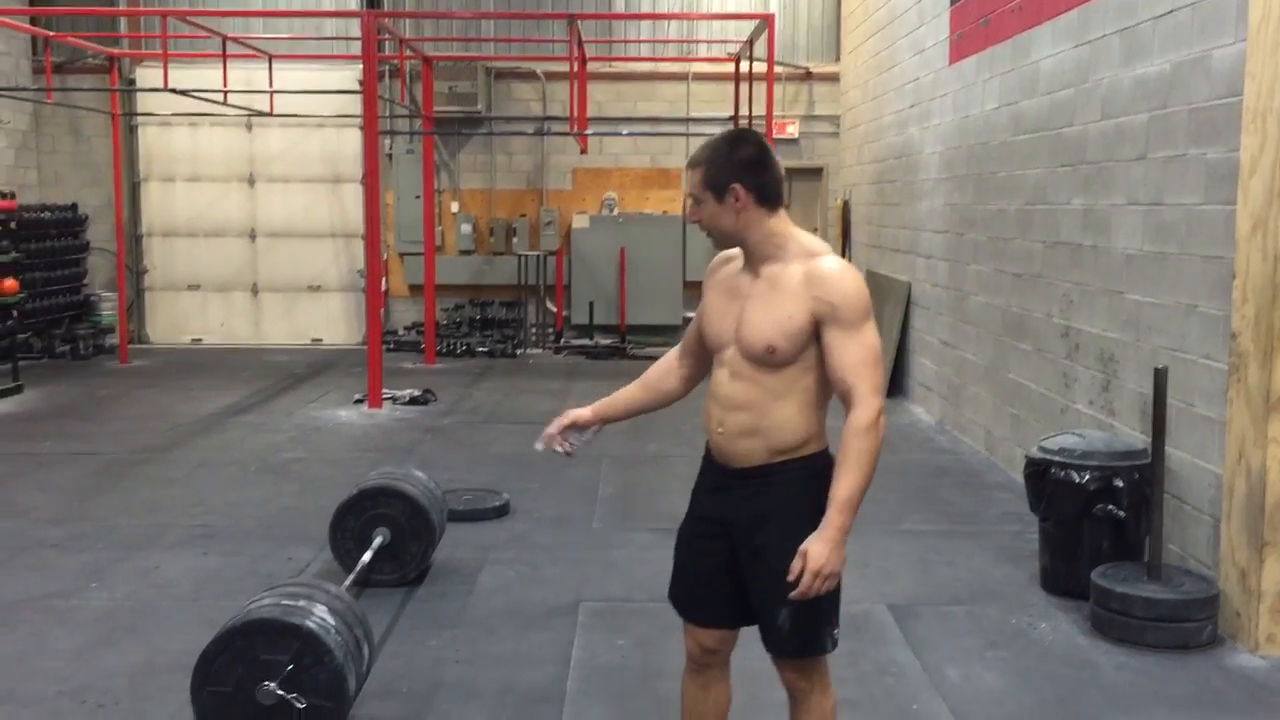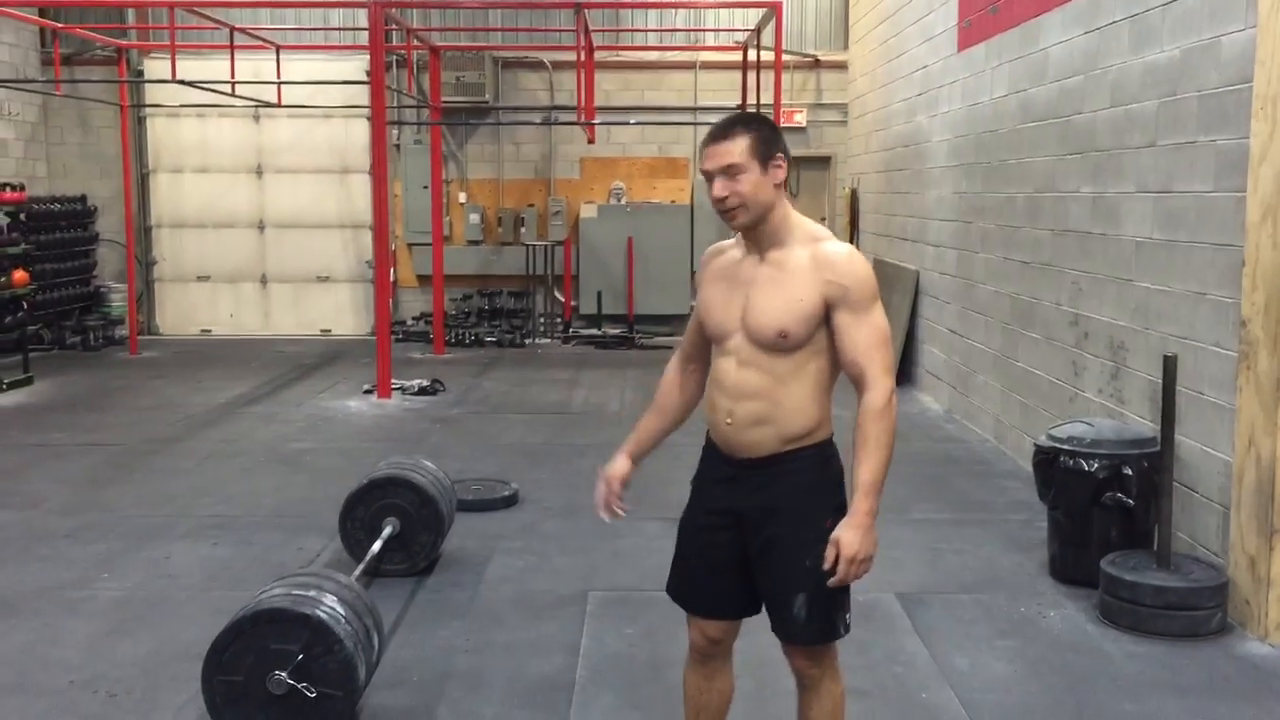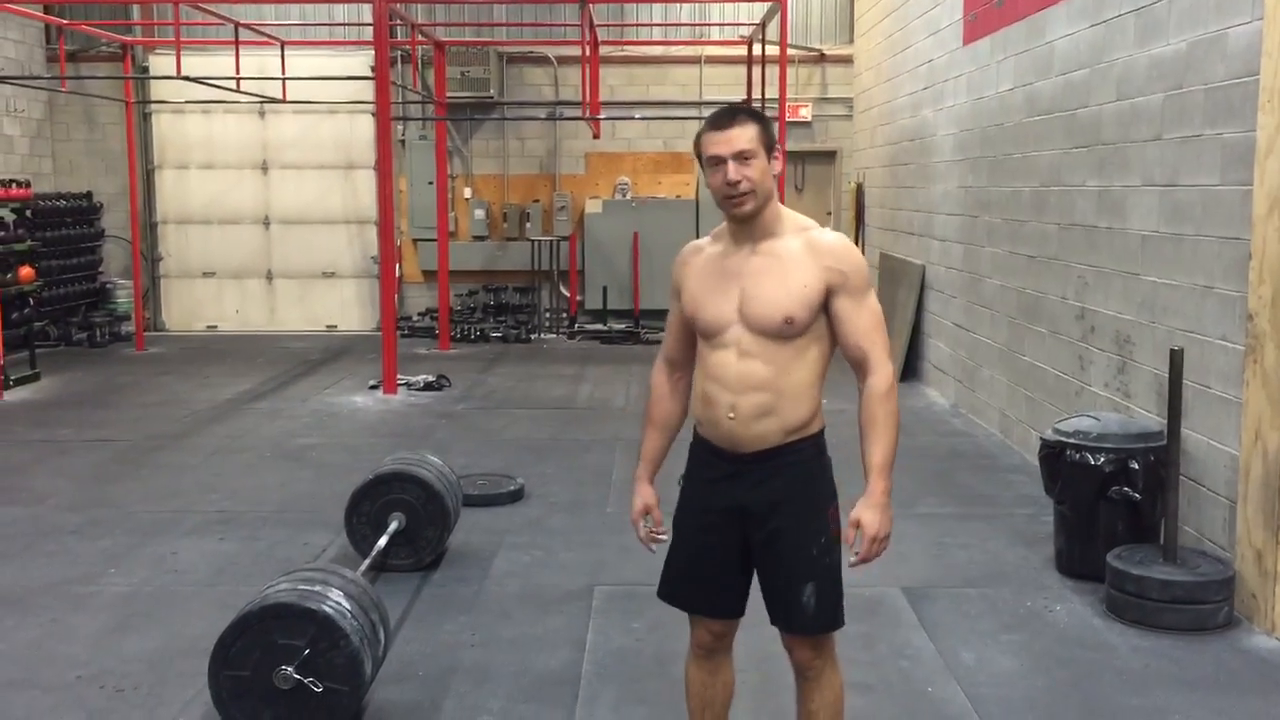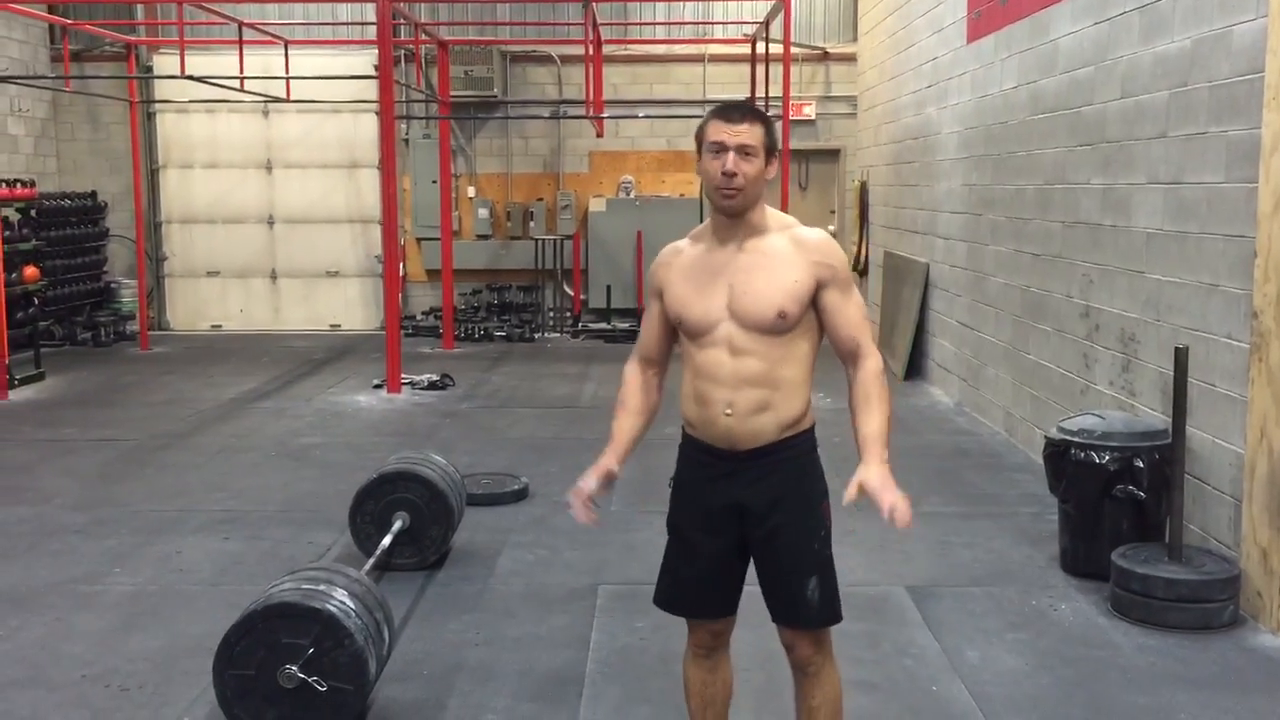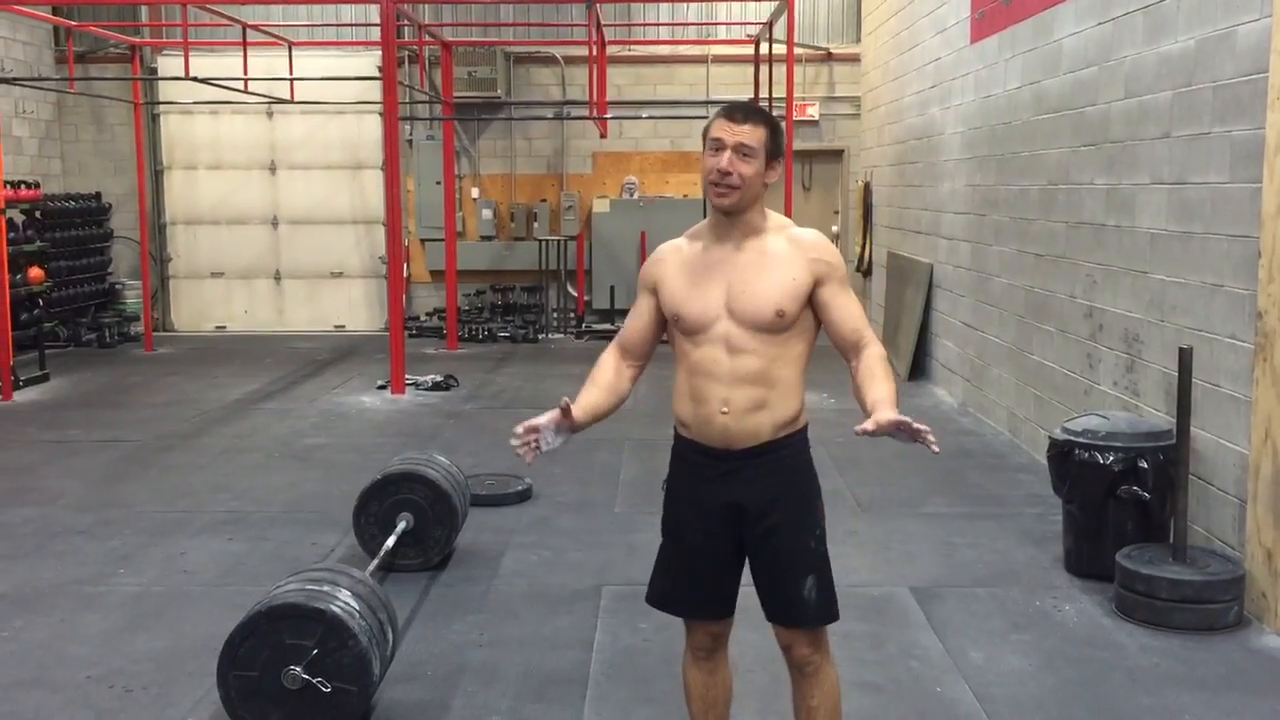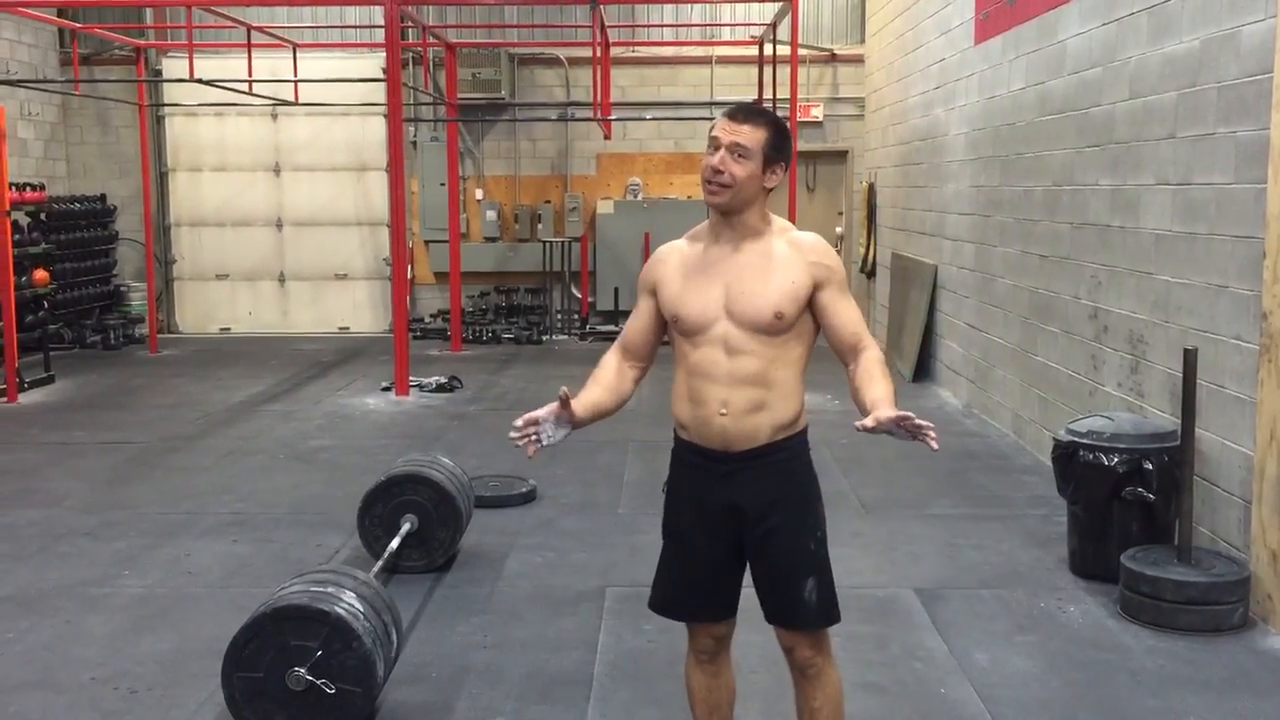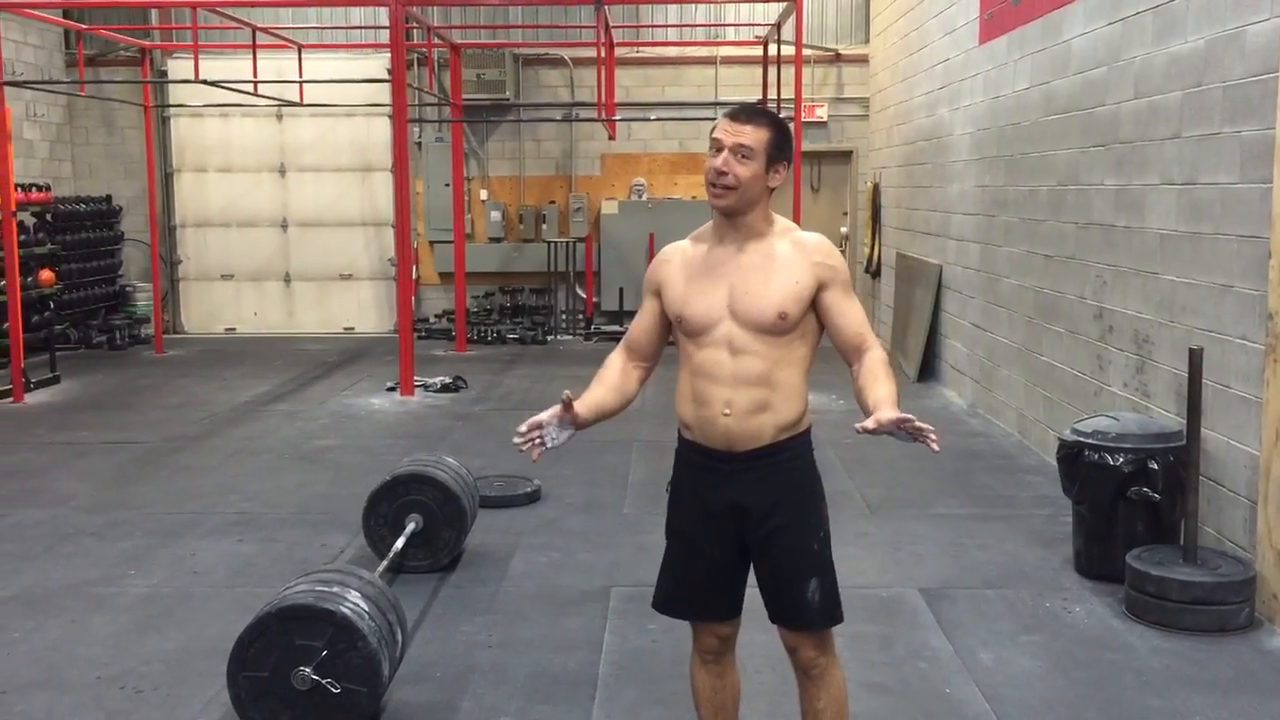
dt=0.2s
person 1, frame 1
left shoulder: (830, 281)
right shoulder: (721, 270)
left elbow: (866, 410)
right elbow: (687, 363)
left wrist: (834, 528)
right wrist: (596, 413)
left hip: (790, 492)
right hip: (716, 482)
left knee: (801, 668)
right knee: (703, 648)
person 1, frame 2
left shoulder: (836, 266)
right shoulder: (715, 262)
left elbow: (877, 391)
left wrist: (862, 512)
right wrist: (630, 452)
left hip: (797, 481)
right hip: (718, 473)
left knee: (810, 656)
right knee: (705, 639)
person 1, frame 3
left shoulder: (828, 255)
right shoulder: (692, 262)
left elbow: (876, 372)
right elbow: (672, 370)
left wrist: (877, 491)
right wrist: (645, 474)
left hip: (792, 471)
right hip: (709, 470)
left knee: (809, 647)
right knee: (707, 636)
person 1, frame 4
left shoulder: (814, 251)
right shoulder: (671, 263)
left elbow: (862, 357)
right elbow: (646, 366)
left wrist: (874, 459)
right wrist: (611, 459)
left hip: (786, 468)
right hip: (701, 469)
left knee: (807, 643)
right knee: (705, 635)
person 1, frame 5
left shoulder: (810, 252)
right shoulder: (666, 261)
left elbow: (861, 346)
right elbow: (625, 355)
left wrist: (883, 409)
right wrist: (575, 415)
left hip: (780, 468)
right hip: (694, 469)
left knee: (804, 643)
right knee: (703, 635)
person 1, frame 6
left shoulder: (810, 256)
right shoulder: (667, 262)
left elbow: (859, 350)
right elbow: (628, 358)
left wrist: (881, 408)
right wrist: (574, 412)
left hip: (779, 470)
right hip: (694, 472)
left knee: (806, 645)
right knee: (706, 638)
person 1, frame 7
left shoulder: (814, 257)
right shoulder: (671, 262)
left elbow: (863, 351)
right elbow: (634, 358)
left wrist: (884, 409)
right wrist: (579, 412)
left hip: (783, 470)
right hip: (698, 472)
left knee: (810, 645)
right knee: (711, 638)
